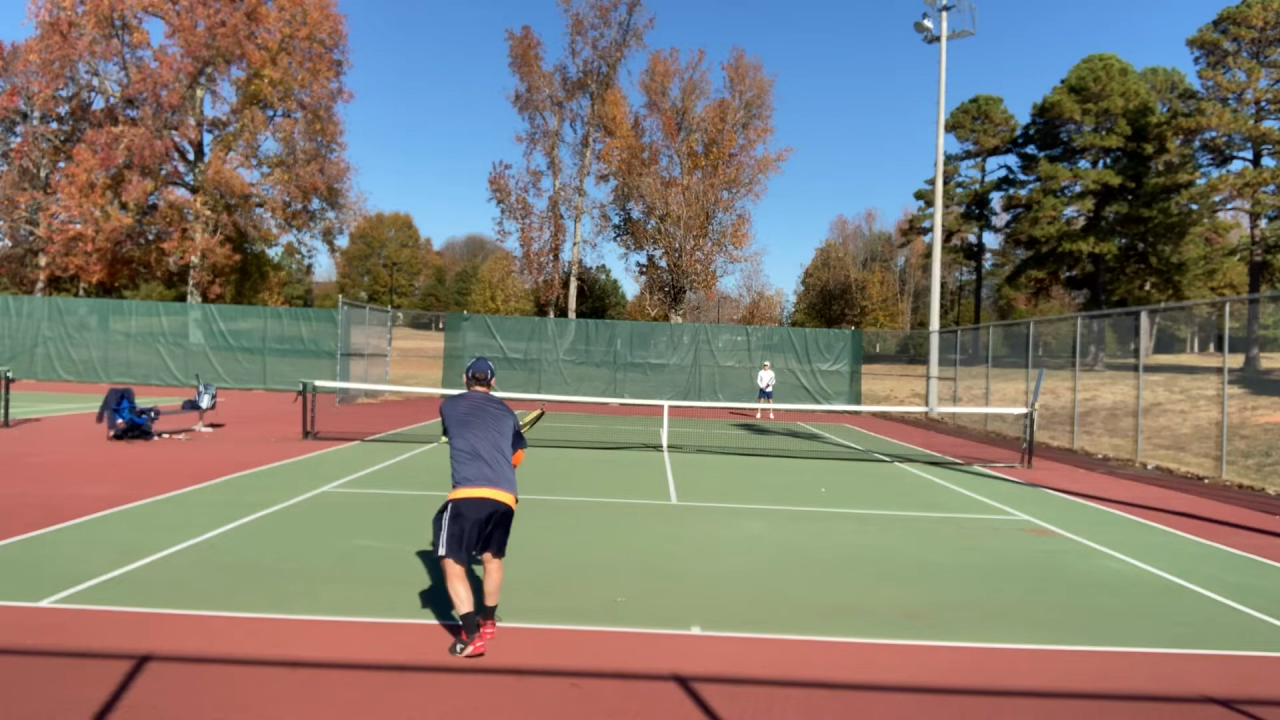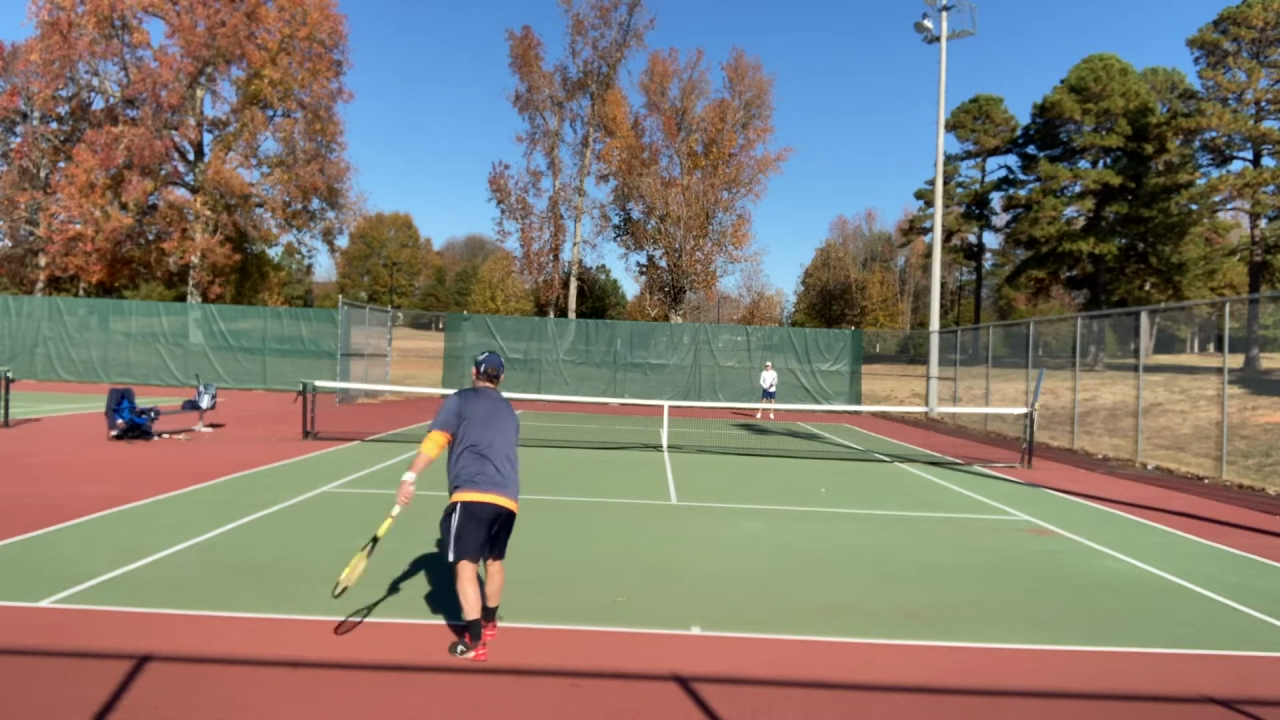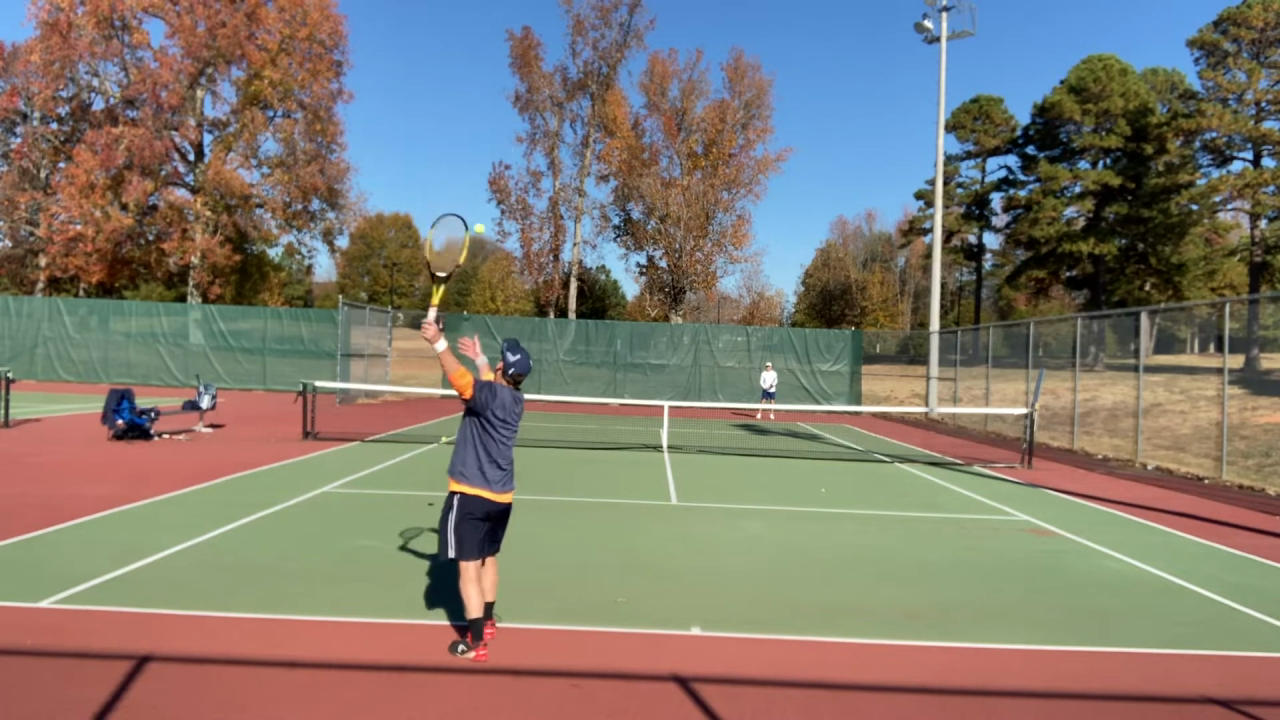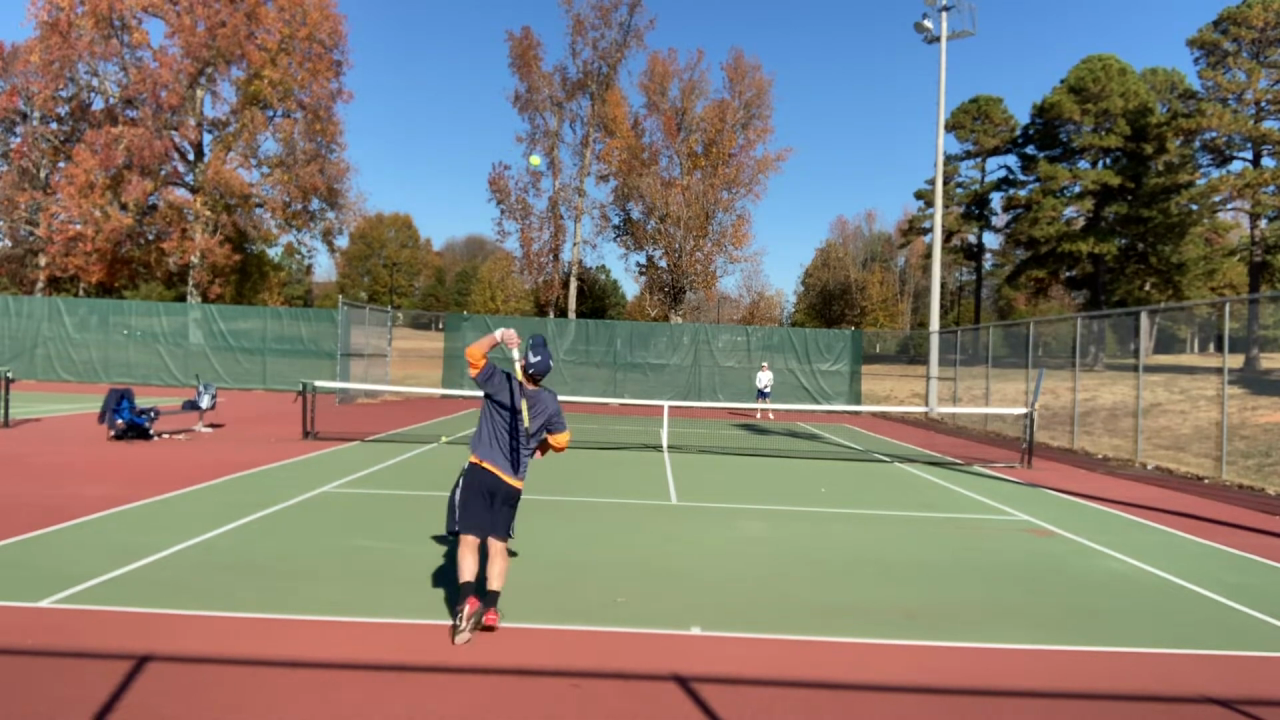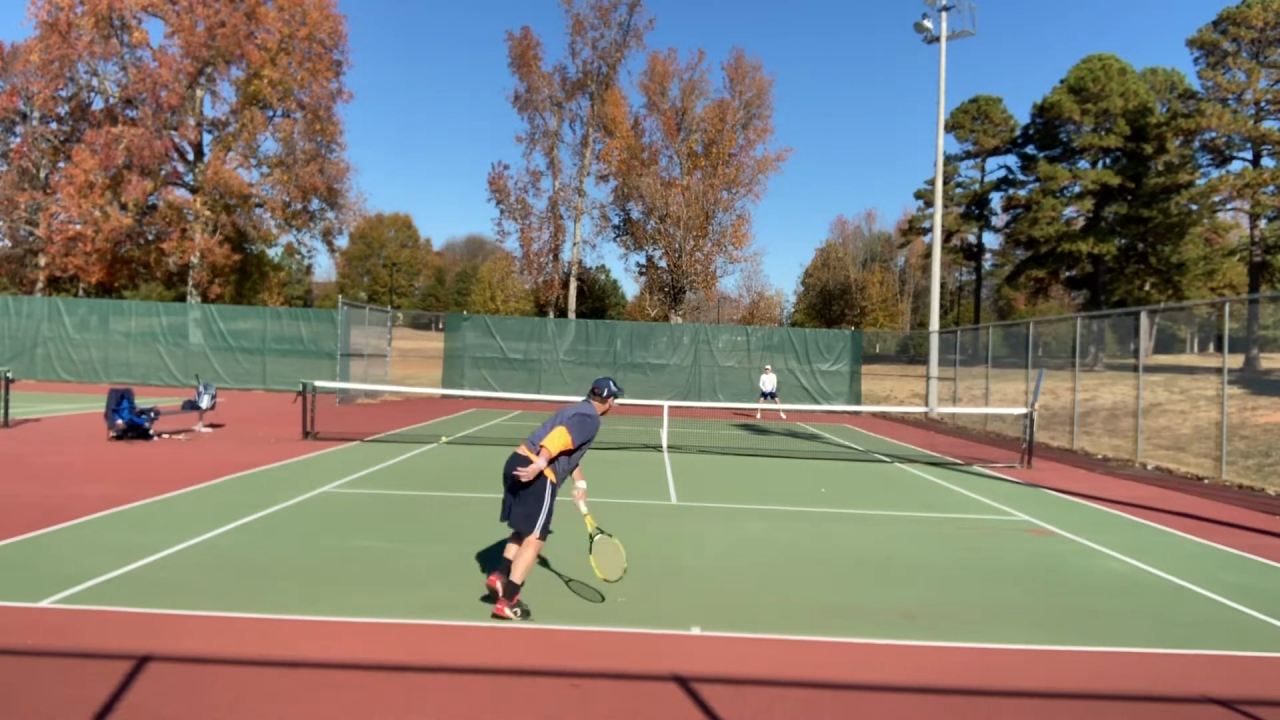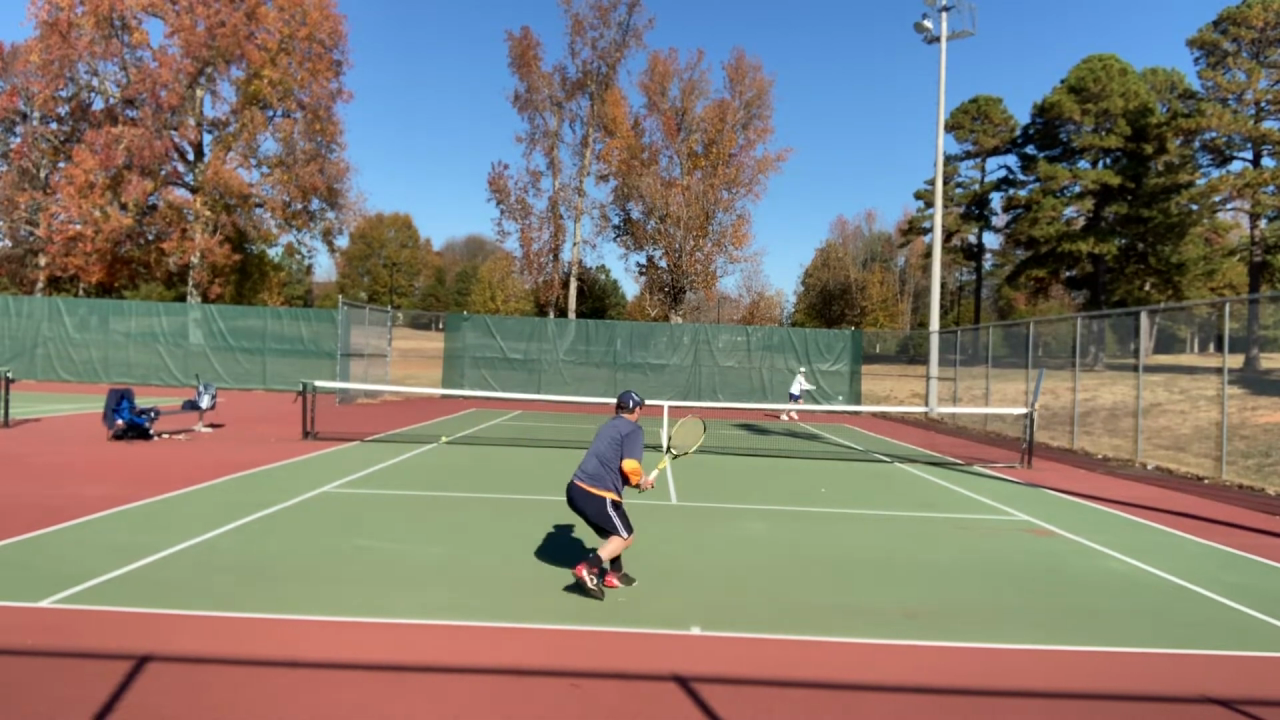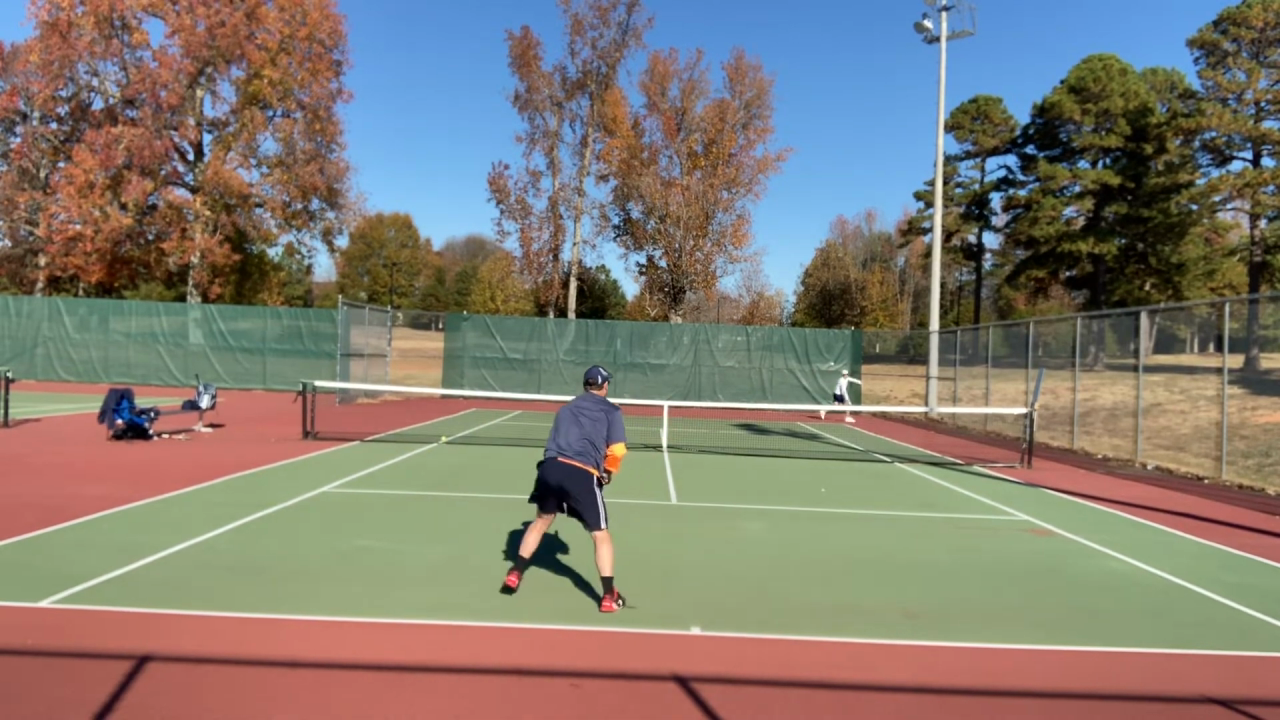
dt=0.5s
person 1, frame 1
left shoulder: (449, 406)
right shoulder: (506, 412)
right elbow: (517, 456)
left hip: (468, 495)
right hip: (504, 497)
left knee: (452, 565)
right knee: (493, 558)
left ankle: (471, 634)
right ankle: (487, 622)
person 1, frame 2
left shoulder: (462, 399)
right shoulder: (509, 411)
left elbow: (436, 440)
left wrist: (410, 476)
left hip: (472, 497)
right hip: (508, 499)
left knee: (465, 567)
right knee: (495, 561)
left ankle: (475, 641)
right ankle: (489, 622)
person 1, frame 3
left shoulder: (491, 396)
right shoulder: (515, 399)
left elbow: (461, 379)
left wrist: (438, 341)
right wrist: (480, 357)
left hip: (471, 494)
right hip: (500, 496)
left knee: (468, 567)
right knee: (487, 559)
left ankle: (476, 641)
right ankle: (486, 622)
person 1, frame 4
left shoulder: (501, 385)
right shoulder: (550, 403)
left elbow: (474, 356)
right elbow: (560, 441)
left wrist: (498, 337)
right wrist: (541, 446)
left hip: (479, 473)
right hip: (511, 481)
left knee: (468, 542)
right knee: (497, 544)
left ankle: (469, 601)
right ankle: (491, 610)
person 1, frame 5
left shoulder: (575, 409)
right shoulder: (589, 420)
right elbow: (559, 439)
left wrist: (579, 483)
right wrist: (538, 465)
left hip: (517, 463)
right hip: (535, 474)
left knee: (523, 531)
right knee: (533, 540)
left ankle: (499, 577)
right ankle: (506, 600)
person 1, frame 6
left shoulder: (608, 426)
right shoulder: (633, 430)
right elbow: (630, 467)
left wrist: (638, 480)
right wrist: (640, 482)
left hip: (577, 489)
right hip: (597, 496)
left knee: (613, 530)
right knee: (625, 536)
left ankle: (615, 573)
right ankle: (588, 568)
person 1, frame 7
left shoulder: (567, 408)
right shoulder: (611, 411)
right elbow: (617, 451)
right wrist: (609, 472)
left hip: (551, 467)
right hip: (582, 476)
left knee: (541, 522)
right knee: (602, 537)
left ankle: (514, 574)
right ankle: (609, 596)
